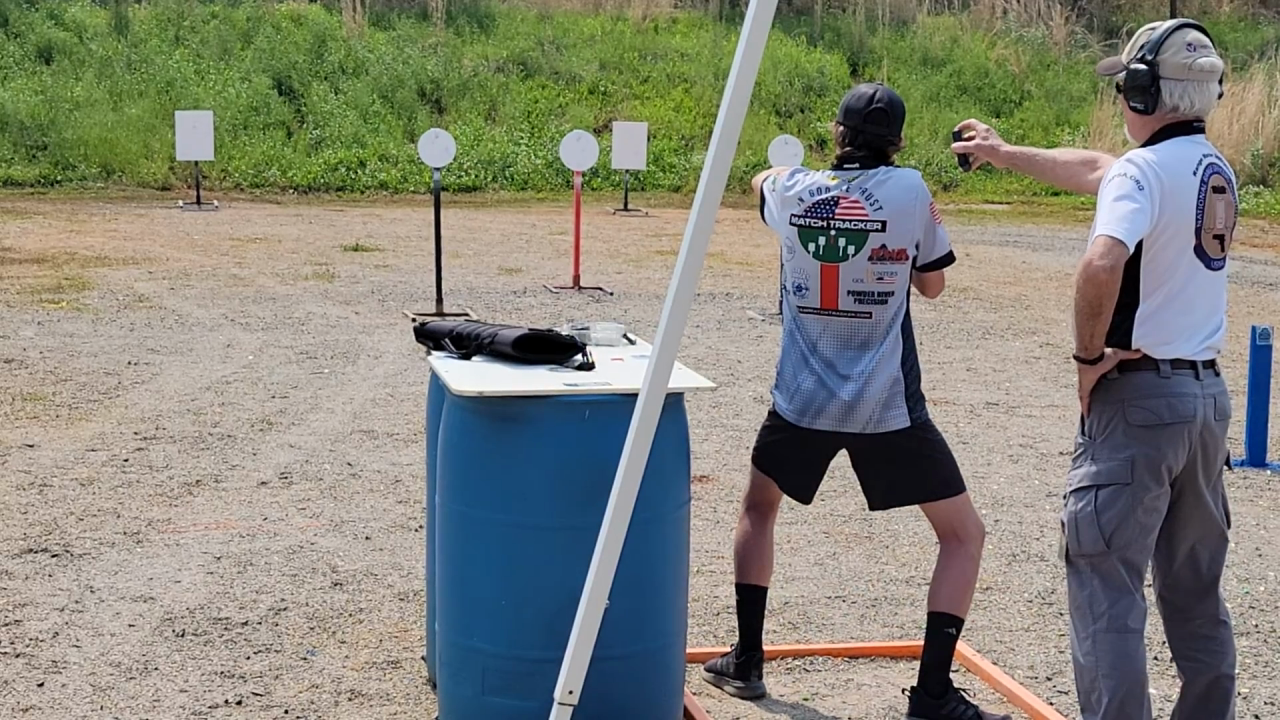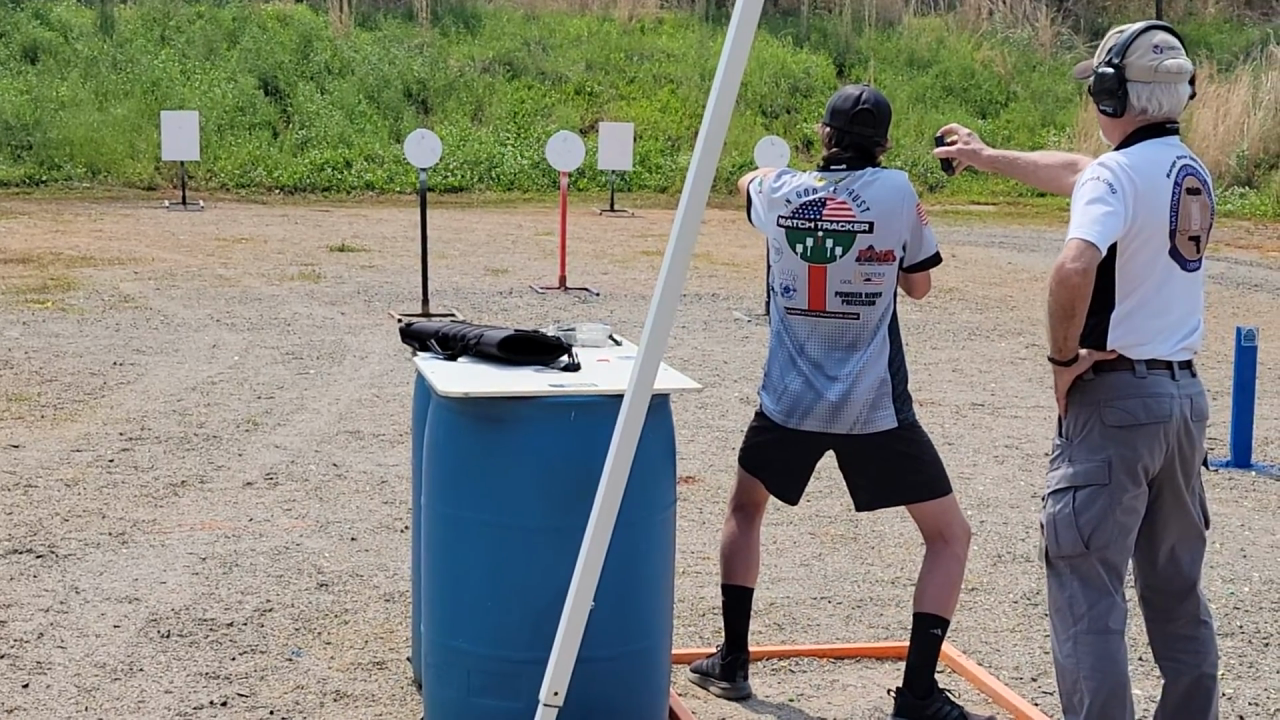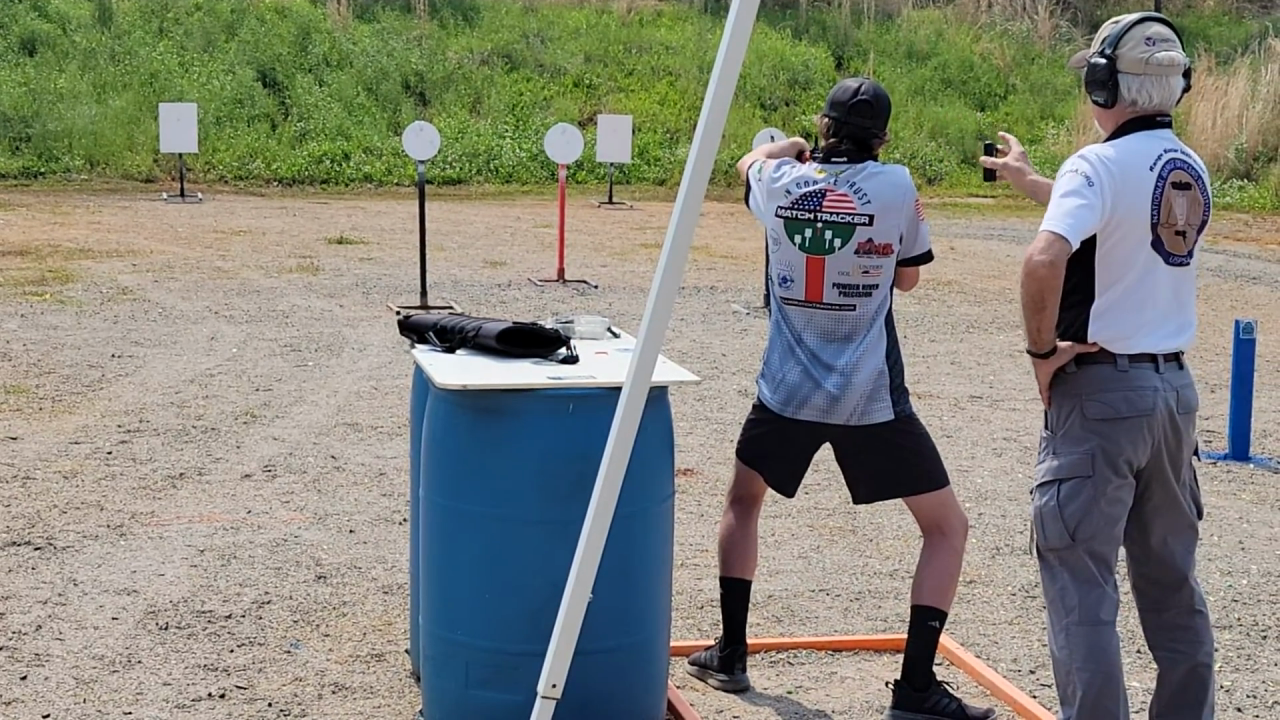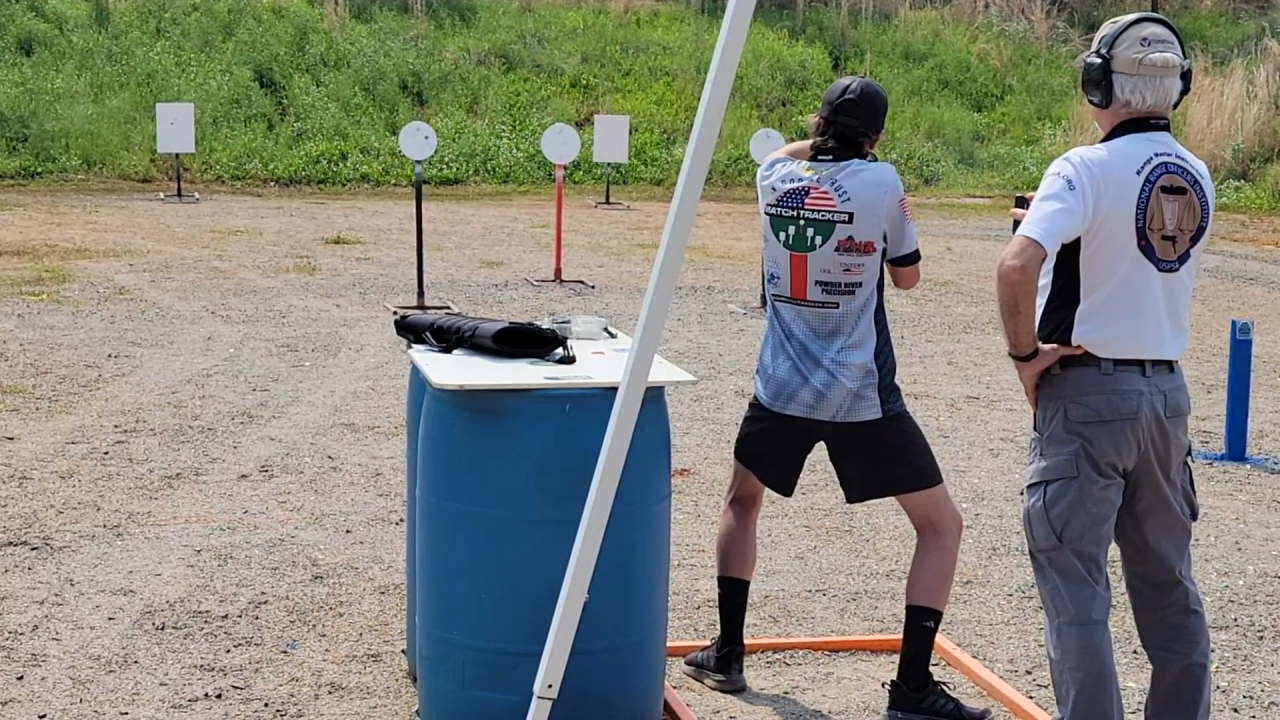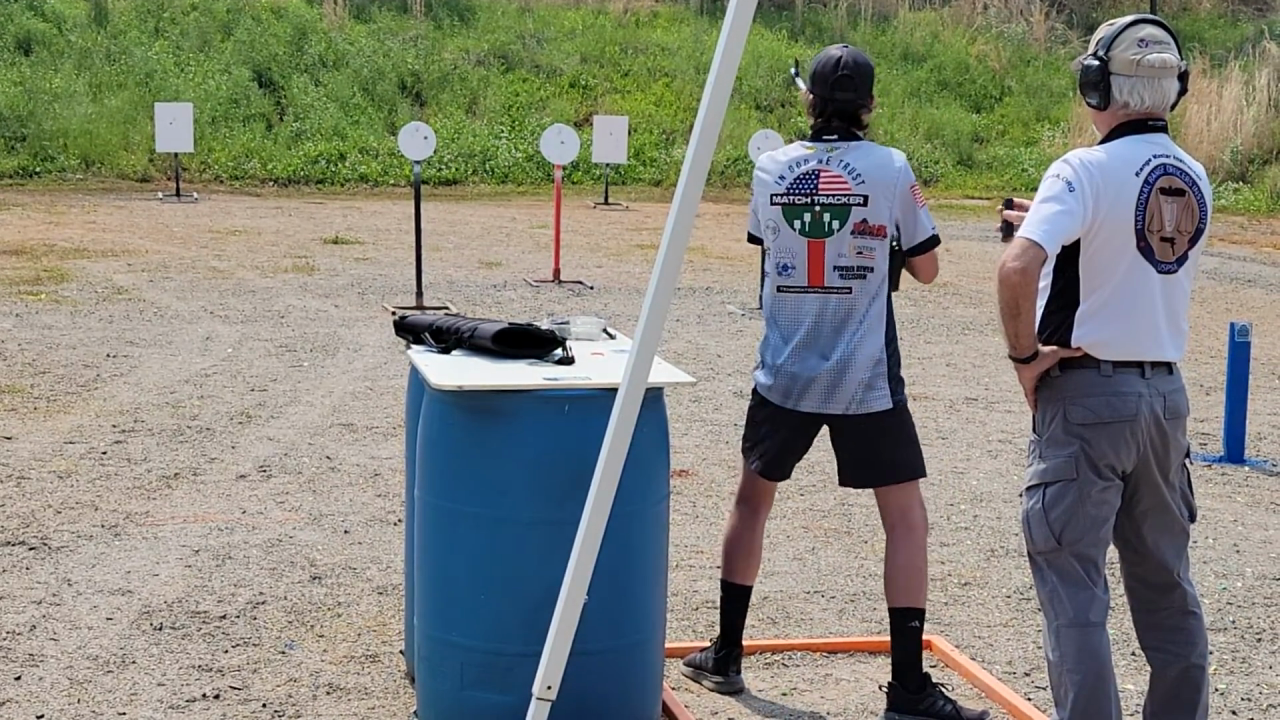
dt=1s
person 1, frame 1
left shoulder: (1142, 169)
right shoulder: (1216, 169)
left elbow: (1101, 265)
right elbow: (1093, 168)
left wrist: (1089, 355)
right wrist: (1005, 153)
left hip: (1138, 397)
right hip: (1207, 393)
left knee: (1106, 586)
right knee: (1195, 586)
person 1, frame 2
left shoulder: (1117, 172)
right shoulder: (1193, 171)
left elbow: (1074, 267)
left wrist: (1063, 358)
right wrist: (986, 156)
left hip: (1115, 398)
right hip: (1184, 395)
left knee: (1087, 587)
right knee: (1176, 586)
person 1, frame 3
left shoulder: (1099, 163)
right shoulder: (1192, 169)
left elbow: (1043, 259)
left wrist: (1042, 348)
right wrist: (1028, 178)
left hip: (1099, 390)
right hip: (1172, 386)
left knee: (1080, 582)
right knee: (1170, 576)
person 1, frame 4
left shoulder: (1086, 168)
right shoulder: (1197, 176)
left elbow: (1017, 265)
left wrist: (1025, 352)
left hip: (1087, 393)
right hip: (1166, 390)
left knee: (1075, 584)
right knee: (1167, 578)
person 1, frame 5
left shoulder: (1086, 169)
right shoulder: (1194, 178)
left elbow: (1017, 268)
left wrist: (1024, 354)
left hip: (1086, 395)
right hip: (1165, 392)
left knee: (1073, 586)
right knee: (1165, 580)
person 2, frame 1
left shoulder: (792, 190)
right shoulder: (910, 190)
left elbow: (761, 179)
right elbow: (932, 284)
left hip: (802, 400)
right hip: (888, 407)
left knee: (758, 508)
right knee: (964, 534)
left ankle: (746, 660)
person 2, frame 2
left shoulder: (780, 192)
right shoulder: (897, 192)
left elbow: (746, 179)
right elbow: (918, 285)
left hip: (790, 400)
right hip: (874, 409)
left knee: (744, 509)
right knee: (950, 535)
left ankle: (732, 661)
person 2, frame 3
left shoulder: (782, 182)
right shoulder: (896, 186)
left elbow: (748, 160)
right elbow: (908, 278)
left wrist: (792, 148)
left hip: (787, 393)
right hip: (871, 400)
left knee: (742, 501)
right knee: (947, 527)
left ankle: (730, 653)
person 2, frame 4
left shoulder: (774, 178)
right shoulder: (881, 183)
right elbow: (907, 276)
left wrist: (820, 141)
left hip: (782, 389)
right hip: (862, 397)
left knee: (741, 501)
right knee: (942, 526)
left ankle: (727, 654)
person 2, frame 5
left shoulder: (770, 168)
right shoulder: (892, 168)
right elbow: (926, 270)
left hip: (785, 376)
right hip: (867, 383)
left knee: (752, 502)
right knee: (906, 522)
left ankle: (726, 656)
